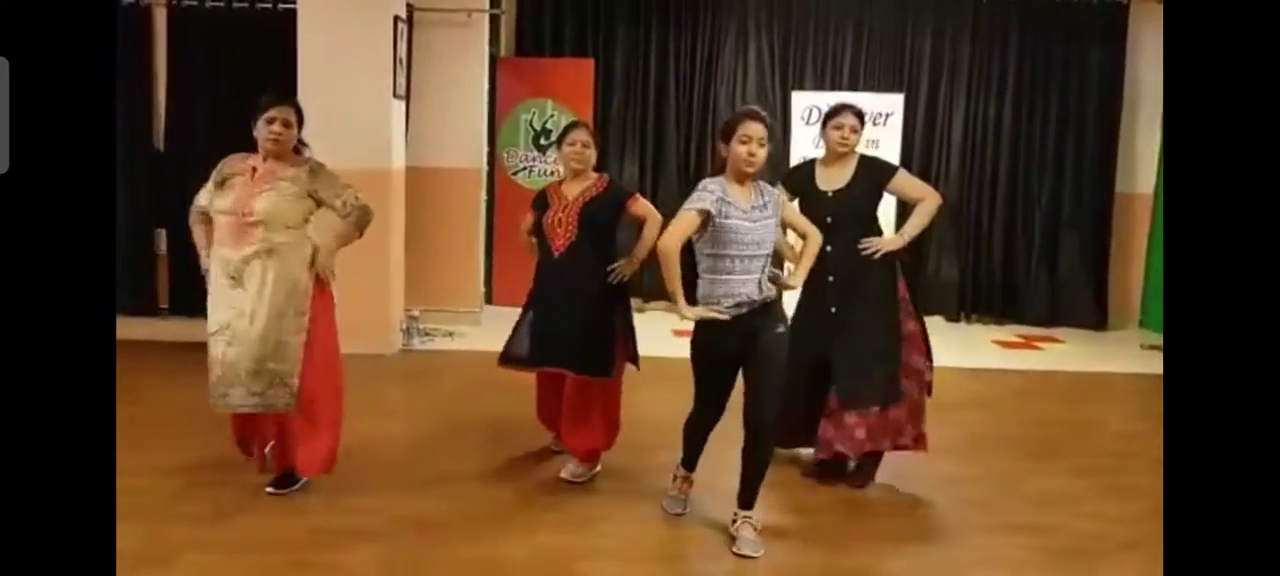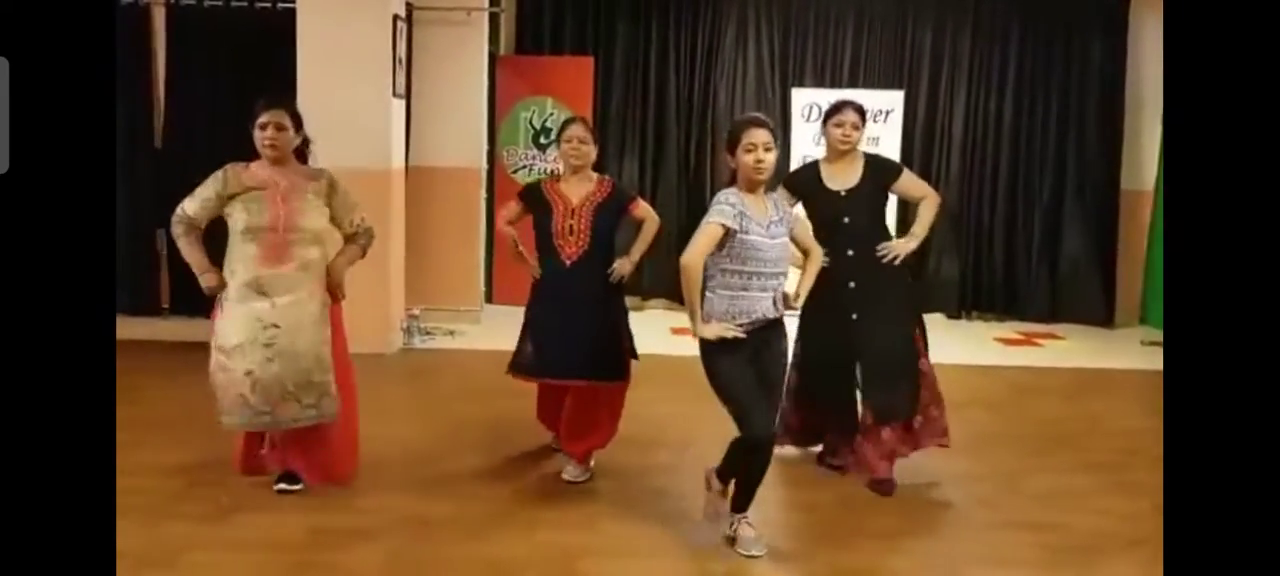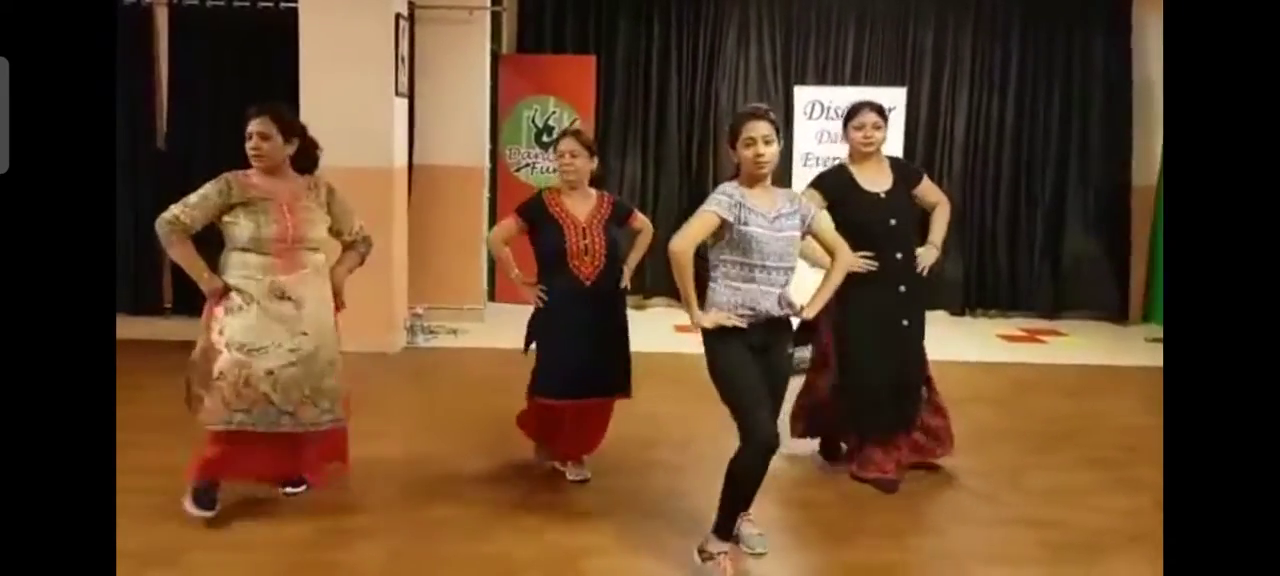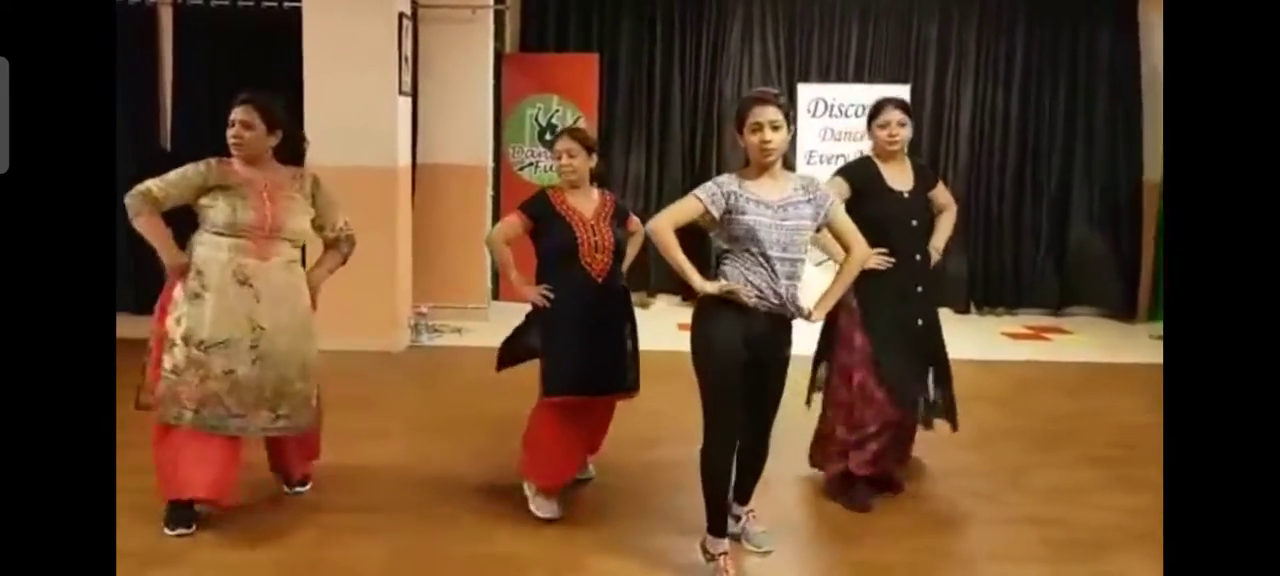
dt=0.3s
person 1, frame 1
left shoulder: (769, 196)
right shoulder: (711, 192)
left elbow: (812, 234)
right elbow: (668, 243)
left wrist: (796, 278)
right wrist: (682, 305)
left hip: (767, 320)
right hip: (718, 323)
left knee: (762, 421)
right knee: (707, 410)
left ankle: (745, 516)
right ankle: (684, 475)
person 1, frame 2
left shoulder: (779, 208)
right shoulder: (728, 204)
left elbow: (814, 252)
right elbow: (691, 260)
left wrist: (799, 297)
right wrist: (698, 322)
left hip: (770, 335)
right hip: (726, 338)
left knee: (765, 432)
right knee: (758, 431)
left ankle: (738, 516)
right ankle: (719, 481)
person 1, frame 3
left shoulder: (795, 204)
right shoulder: (728, 197)
left elbow: (842, 254)
right elbow: (680, 245)
left wrist: (813, 306)
right wrist: (697, 313)
left hip: (776, 334)
right hip: (731, 334)
left knee: (761, 437)
right knee: (761, 436)
left ankle: (738, 517)
person 1, frame 4
left shoulder: (810, 192)
right shoulder: (726, 188)
left elbow: (857, 250)
right elbow: (659, 224)
left wrist: (821, 307)
right wrist: (699, 282)
left hip: (776, 326)
right hip: (724, 319)
left knee: (759, 427)
right knee: (722, 430)
left ankle: (741, 506)
person 2, frame 1
left shoulder: (309, 173)
right shoulder: (229, 167)
left elbow: (359, 212)
right elbow: (199, 211)
left wrist: (326, 249)
right wrist: (206, 255)
left hip: (287, 287)
right hip: (232, 288)
left knee: (288, 371)
right knee: (239, 366)
left ankle: (294, 460)
right ankle: (257, 443)
person 2, frame 2
left shoulder: (322, 184)
right shoulder: (232, 178)
left elbow: (362, 232)
right elbow: (183, 220)
left wrist: (337, 266)
right wrist: (205, 271)
left hip: (305, 301)
right hip: (245, 299)
left knee: (300, 378)
right knee: (245, 376)
left ankle: (293, 463)
right ankle: (258, 446)
person 2, frame 3
left shoulder: (320, 192)
right shoulder: (231, 186)
left elbow: (360, 240)
right elbow: (170, 224)
left wrist: (337, 275)
right wrist: (205, 278)
left hip: (307, 310)
right hip: (245, 304)
left knee: (304, 383)
right knee: (233, 380)
left ankle: (294, 465)
right ankle: (210, 476)
person 2, frame 4
left shoulder: (305, 184)
right shoulder: (210, 173)
left elbow: (343, 238)
right elbow: (140, 198)
left wrist: (316, 275)
right wrist: (170, 253)
left hip: (279, 305)
right hip: (211, 301)
left knee: (286, 385)
right knee: (197, 391)
left ankle: (294, 465)
right ankle: (186, 494)
person 3, frame 1
left shoulder: (874, 170)
right shoulder: (802, 175)
left elbow: (930, 198)
left wrist: (900, 238)
left hip: (869, 281)
right hip: (821, 284)
left knee: (866, 364)
right knee: (812, 366)
left ankle: (865, 449)
right ankle: (831, 449)
person 3, frame 2
left shoulder: (881, 169)
right shoulder: (805, 178)
left elbow: (930, 198)
left wrist: (912, 239)
left hip: (883, 285)
right hip: (830, 287)
left knee: (886, 368)
right knee: (829, 368)
left ankle: (876, 460)
right ankle: (837, 445)
person 3, frame 3
left shoulder: (904, 172)
right shoulder: (833, 181)
left elbow: (940, 203)
left wrist: (934, 246)
right wrist: (829, 261)
left hip: (904, 292)
right hip: (857, 294)
left knee: (900, 374)
right knee: (856, 375)
left ankle: (878, 459)
right ankle: (832, 435)
person 3, frame 4
left shoulder: (922, 172)
right shoulder: (857, 173)
left elbow: (948, 208)
left wrist: (934, 249)
right wrist: (847, 257)
left hip: (914, 293)
right hip: (870, 293)
left knee: (906, 382)
right knee: (873, 383)
left ankle: (886, 467)
right ankle: (851, 471)
person 4, frame 1
left shoulder: (609, 189)
right shoulder: (546, 195)
left elbow: (654, 219)
right elbow: (526, 231)
left wrist: (633, 261)
right wrist: (545, 259)
left hip: (596, 296)
right hip: (551, 296)
left knee: (590, 373)
right knee: (552, 370)
left ankle: (587, 453)
right ankle: (561, 432)
person 4, frame 2
left shoulder: (610, 191)
right shoulder: (540, 191)
left elbow: (651, 220)
right elbow: (502, 221)
left wrist: (630, 260)
right wrist: (526, 257)
left hip: (599, 298)
right hip: (552, 297)
left knee: (595, 375)
right knee: (554, 373)
left ankle: (580, 450)
right ankle: (562, 434)
person 4, frame 3
left shoulder: (610, 205)
right shoulder: (540, 204)
left elbow: (646, 229)
right elbow: (496, 239)
left wrist: (628, 268)
right wrist: (521, 280)
left hip: (605, 314)
right hip: (559, 313)
left knee: (597, 390)
right knee: (557, 389)
left ankle: (574, 452)
right ankle: (546, 442)
person 4, frame 4
left shoulder: (612, 203)
right shoulder: (543, 203)
left elbow: (638, 231)
right elbow: (496, 238)
left wrist: (622, 268)
right wrist: (522, 284)
left hip: (609, 315)
right hip: (562, 315)
left knee: (601, 393)
right knee: (560, 397)
left ankle: (581, 455)
right ankle: (541, 482)
